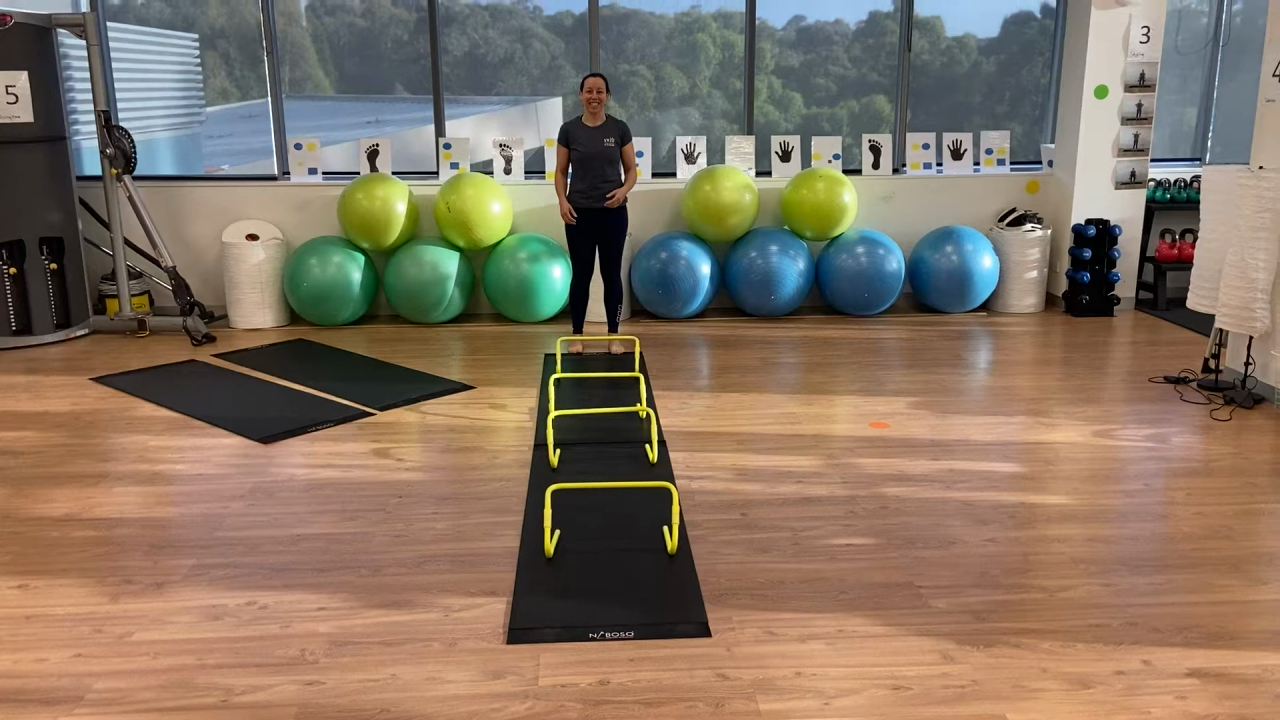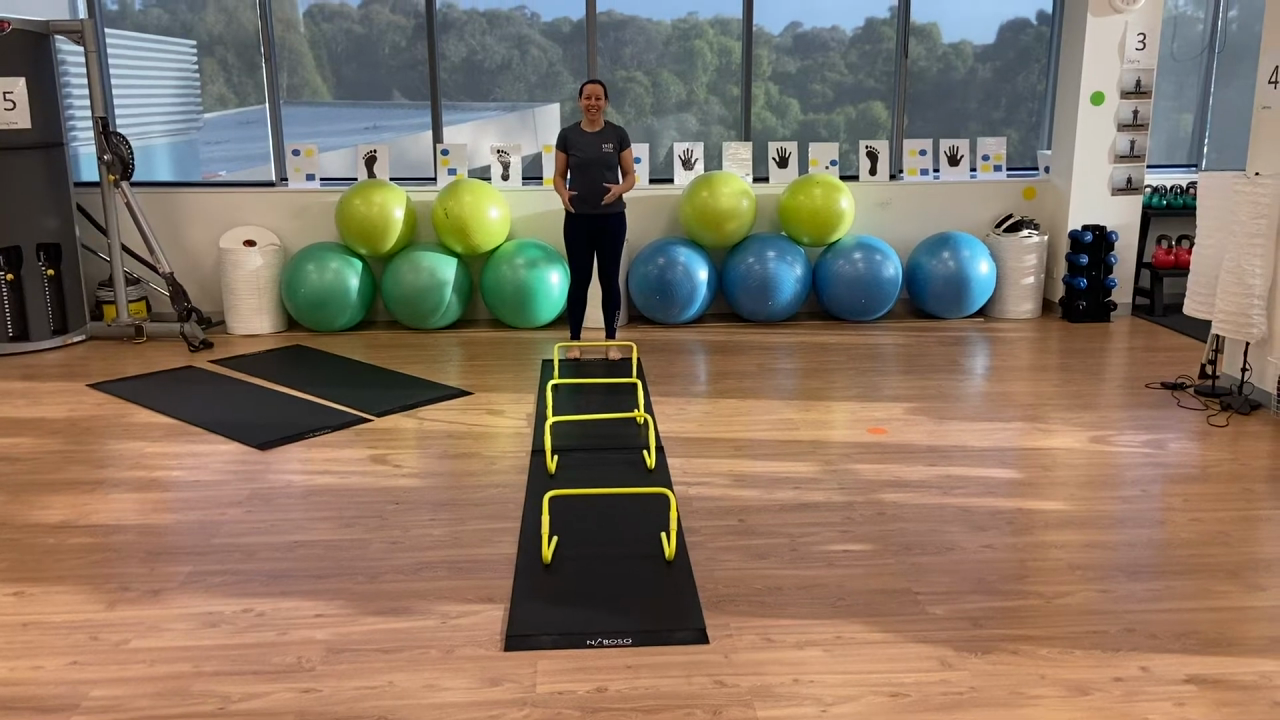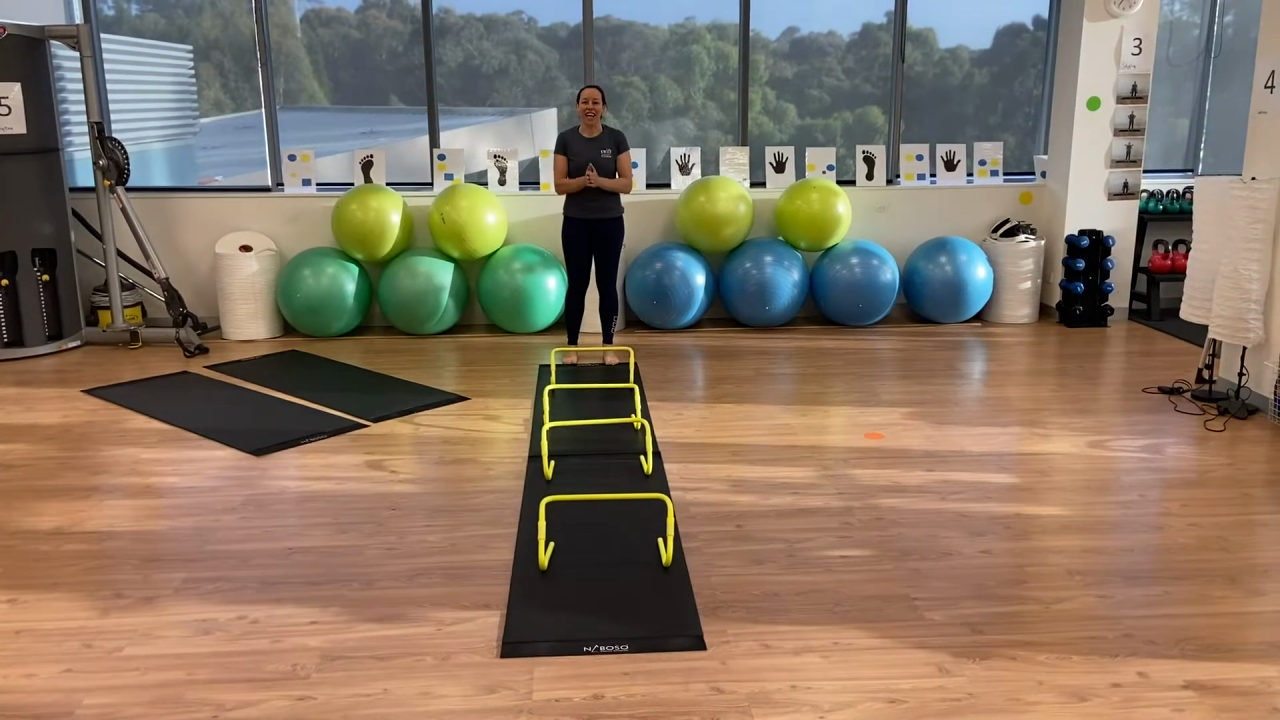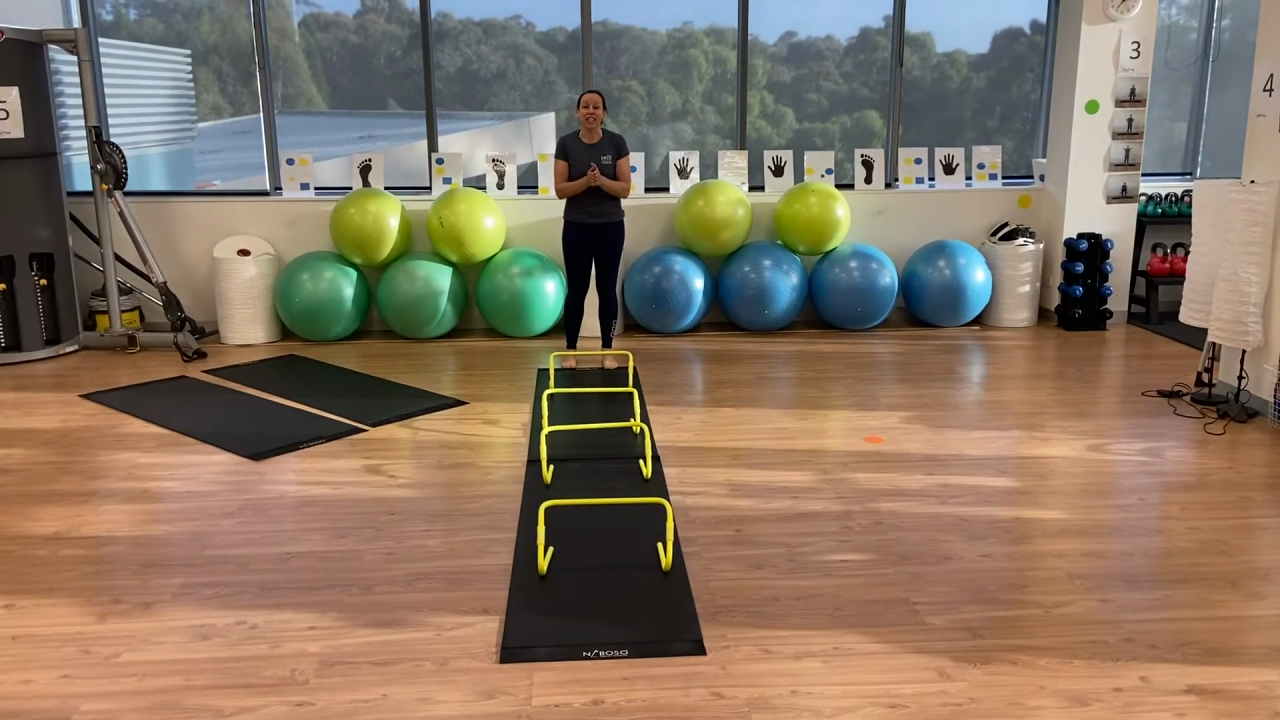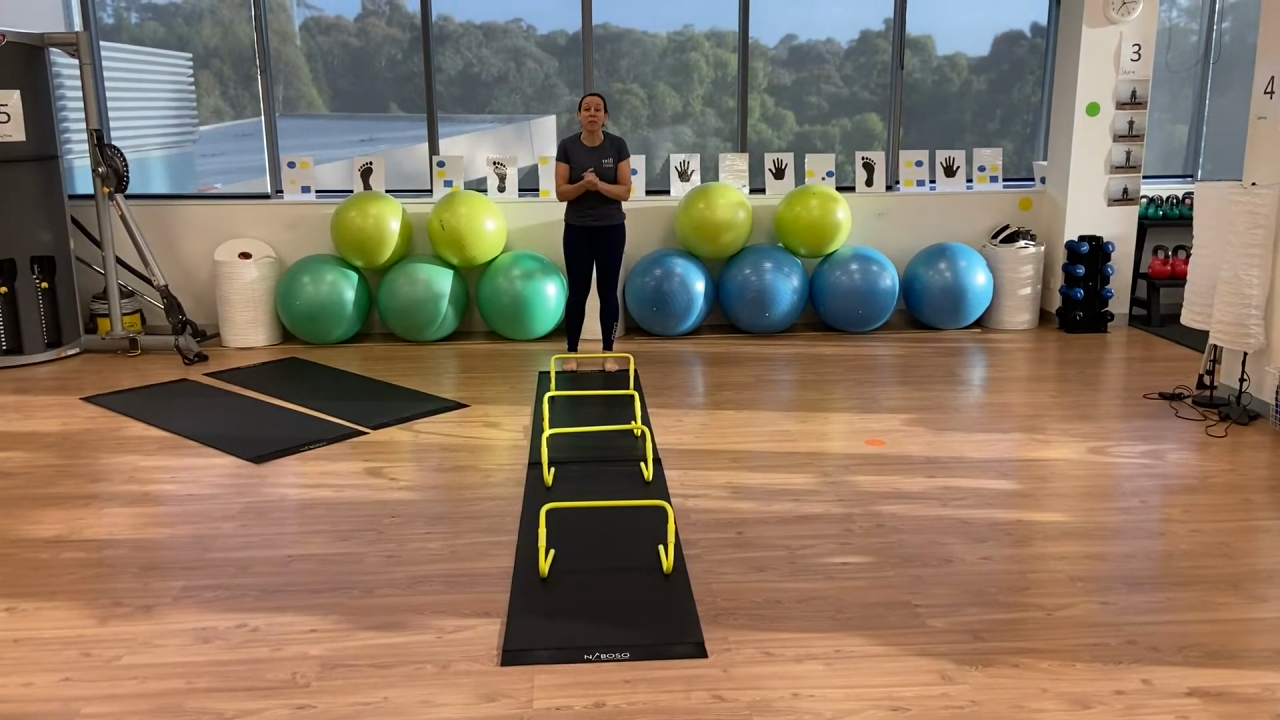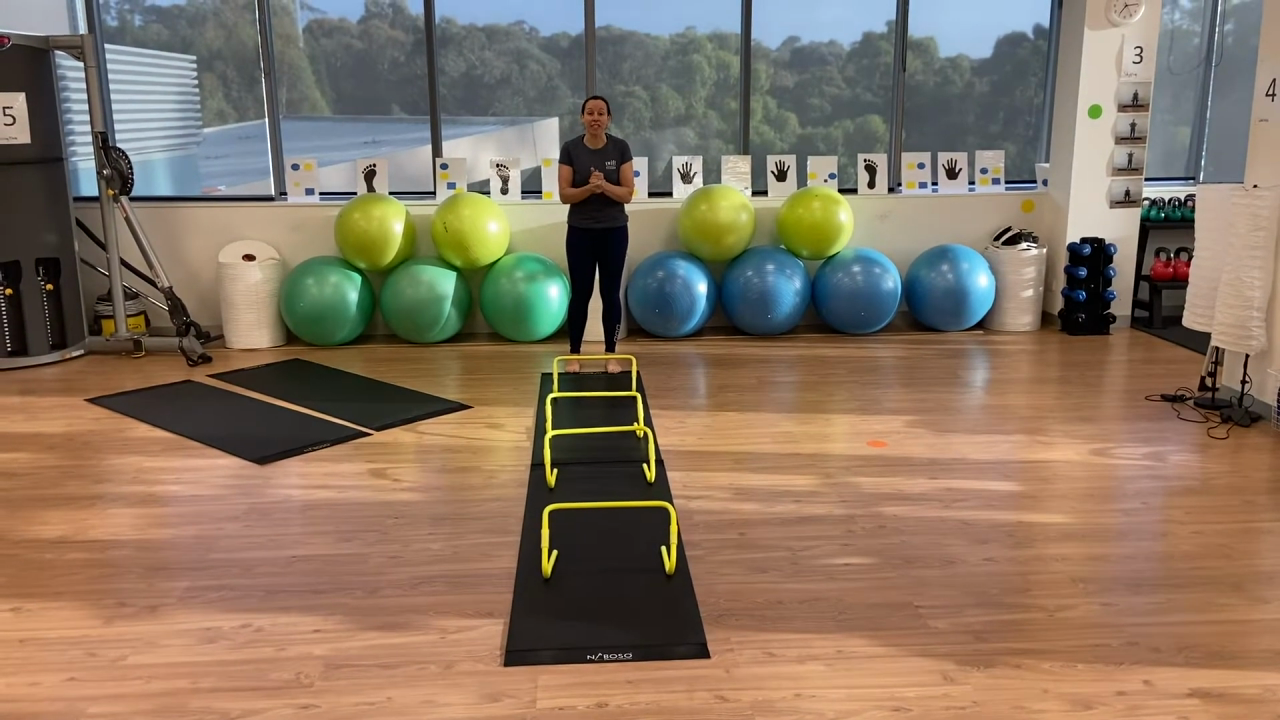
dt=0.5s
person 1, frame 1
left shoulder: (619, 128)
right shoulder: (569, 129)
left elbow: (631, 170)
right elbow: (561, 172)
left wrist: (624, 190)
right wrist: (562, 200)
left hip: (612, 213)
right hip: (580, 213)
left knee: (611, 274)
right knee: (581, 274)
left ankle: (613, 335)
right ankle: (577, 335)
person 1, frame 2
left shoulder: (618, 134)
right shoulder: (567, 135)
left elbow: (630, 175)
right elbow: (559, 175)
left wrist: (620, 189)
right wrist: (563, 193)
left hip: (612, 217)
right hip: (578, 218)
left knee: (610, 279)
right knee: (579, 280)
left ankle: (611, 341)
right ankle: (574, 341)
person 1, frame 3
left shoulder: (616, 138)
right shoulder: (565, 139)
left elbow: (627, 183)
right elbow: (559, 185)
left wrist: (599, 181)
right wrist: (583, 180)
left hip: (610, 222)
right hip: (576, 222)
left knee: (607, 284)
right knee: (577, 285)
left ankle: (609, 346)
right ankle: (572, 346)
person 1, frame 4
left shoulder: (617, 142)
right shoulder: (565, 144)
left elbow: (625, 188)
right elbow: (560, 190)
left wrist: (601, 179)
right wrist: (586, 180)
left hip: (610, 226)
right hip: (576, 226)
left knee: (607, 288)
right knee: (576, 289)
left ankle: (607, 350)
right ankle: (570, 350)
person 1, frame 5
left shoulder: (618, 145)
right shoulder: (567, 146)
left elbow: (625, 191)
right elbow: (561, 192)
left wrist: (599, 184)
right wrist: (583, 184)
left hip: (611, 228)
right hip: (577, 229)
left knee: (608, 291)
right knee: (577, 291)
left ankle: (608, 353)
right ankle: (572, 353)
person 1, frame 6
left shoulder: (621, 148)
right shoulder: (570, 149)
left elbow: (627, 193)
right elbow: (564, 194)
left wrist: (604, 185)
right wrist: (590, 187)
left hip: (614, 230)
right hip: (580, 231)
left knee: (611, 293)
right knee: (580, 293)
left ankle: (611, 354)
right ankle: (574, 354)
